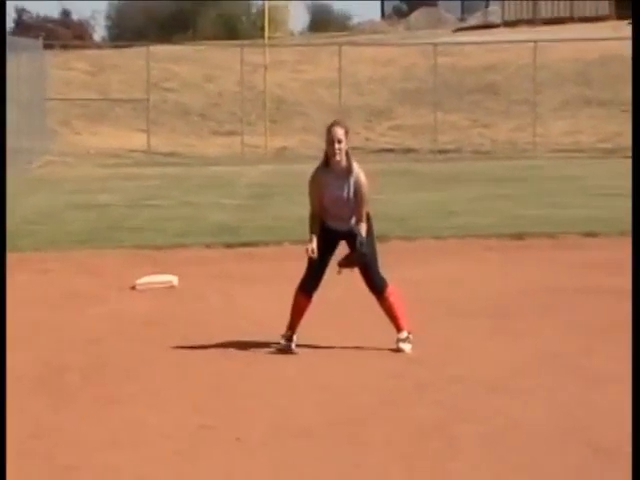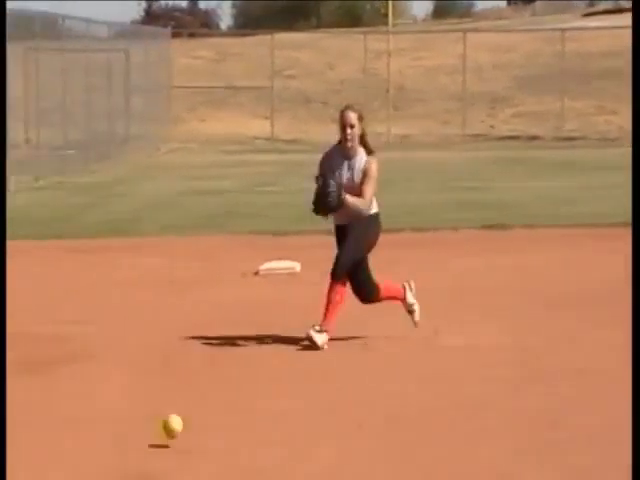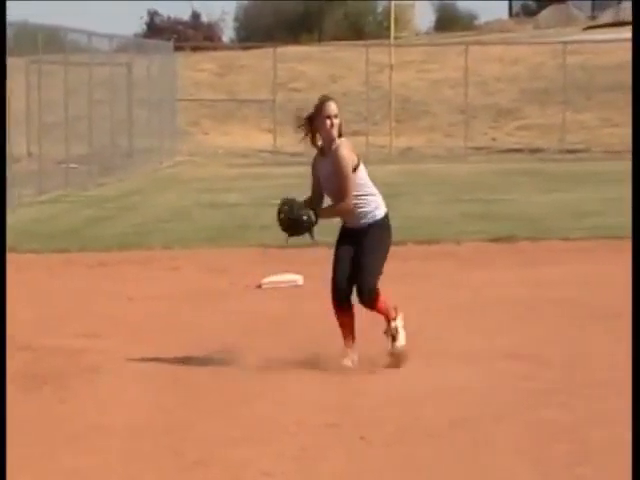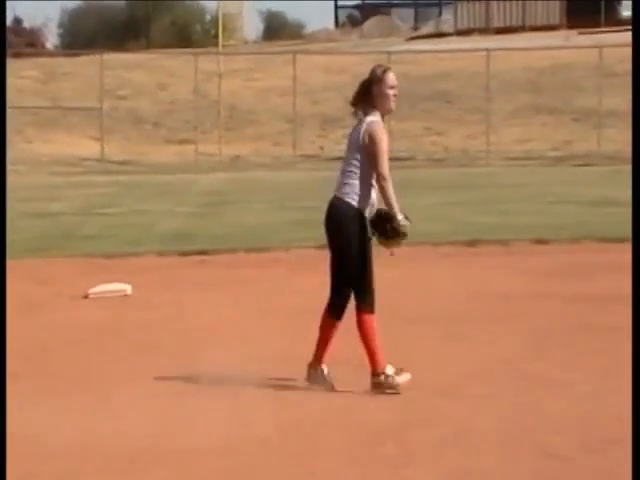
dt=1s
person 1, frame 1
left shoulder: (358, 177)
right shoulder: (318, 177)
left elbow: (362, 218)
right elbow: (316, 213)
left wrist: (361, 243)
right wrist: (313, 239)
left hip: (355, 227)
right hip: (329, 227)
left knee: (374, 279)
right knee: (311, 278)
left ankle: (403, 332)
right ankle: (290, 332)
person 1, frame 2
left shoulder: (368, 162)
right shoulder: (329, 159)
left elbow: (365, 204)
left wrist: (341, 196)
left hip: (365, 222)
right hip: (343, 225)
left knee: (341, 265)
right knee: (366, 293)
left ankle: (324, 329)
right ankle: (403, 292)
person 1, frame 3
left shoulder: (342, 152)
right shoulder: (317, 161)
left elbow: (347, 203)
right elbow: (316, 200)
left wrist: (318, 213)
left hip: (375, 225)
right hip: (350, 228)
left knee: (366, 291)
right knee: (339, 289)
left ankle: (393, 320)
right ankle: (349, 347)
person 1, frame 4
left shoulder: (364, 124)
right shoulder: (376, 127)
right elbow: (382, 178)
left wrist: (387, 213)
right wrist: (397, 214)
left hip: (344, 213)
right hip: (348, 214)
left knee: (341, 295)
right knee: (364, 295)
